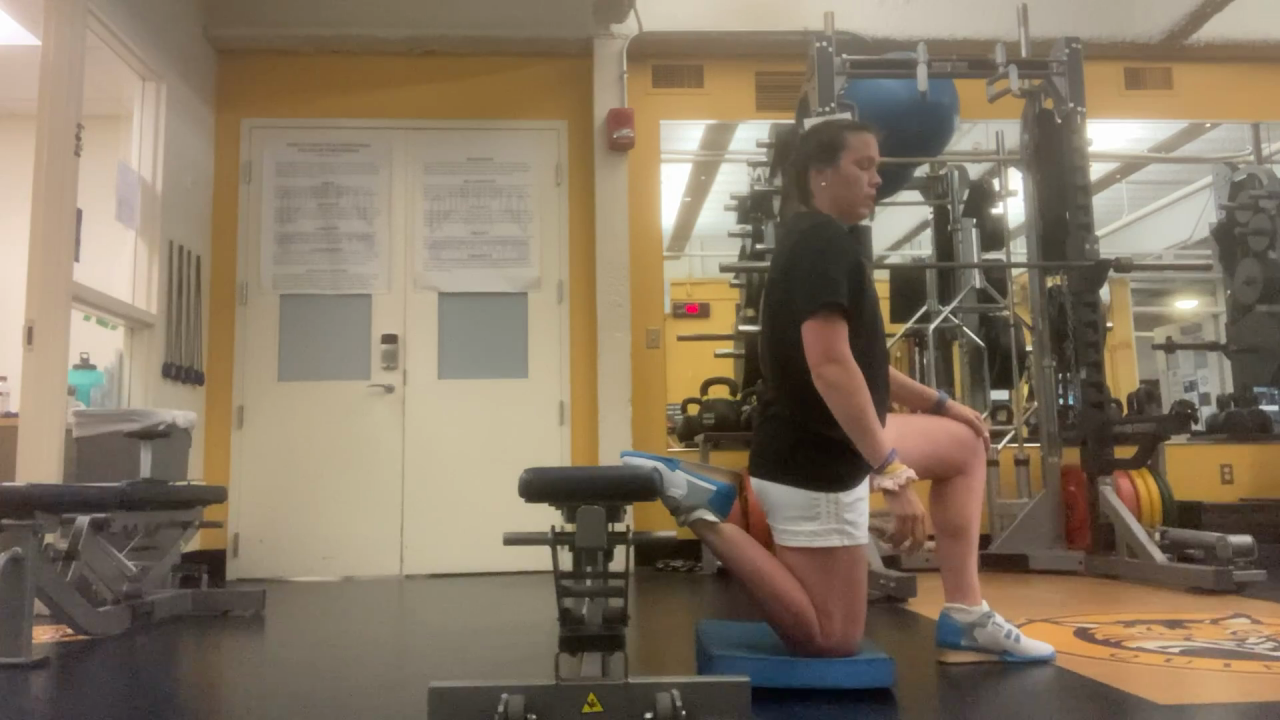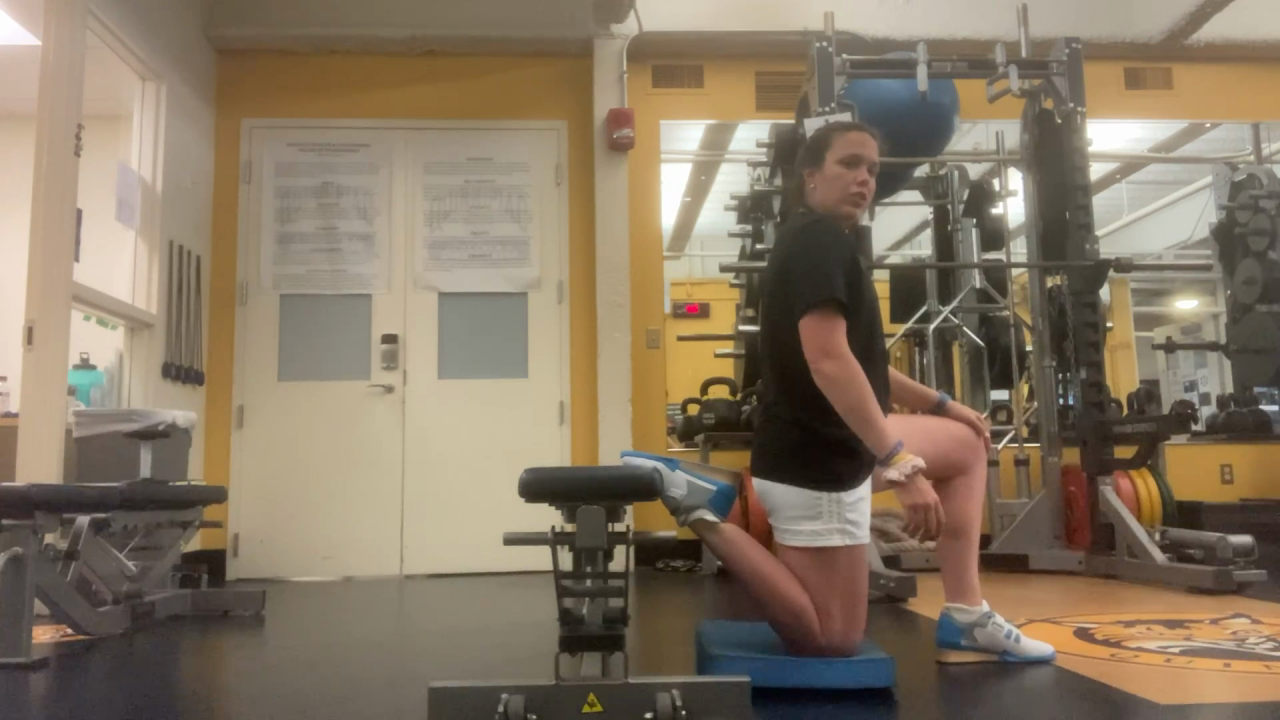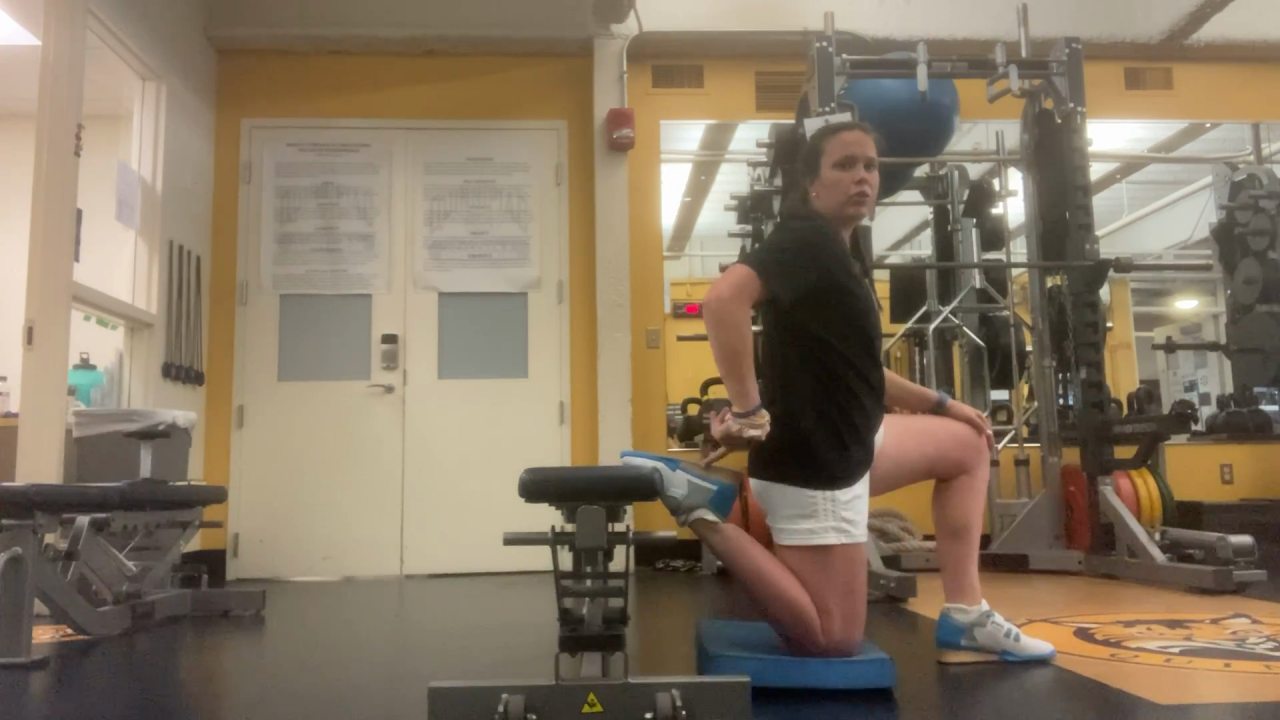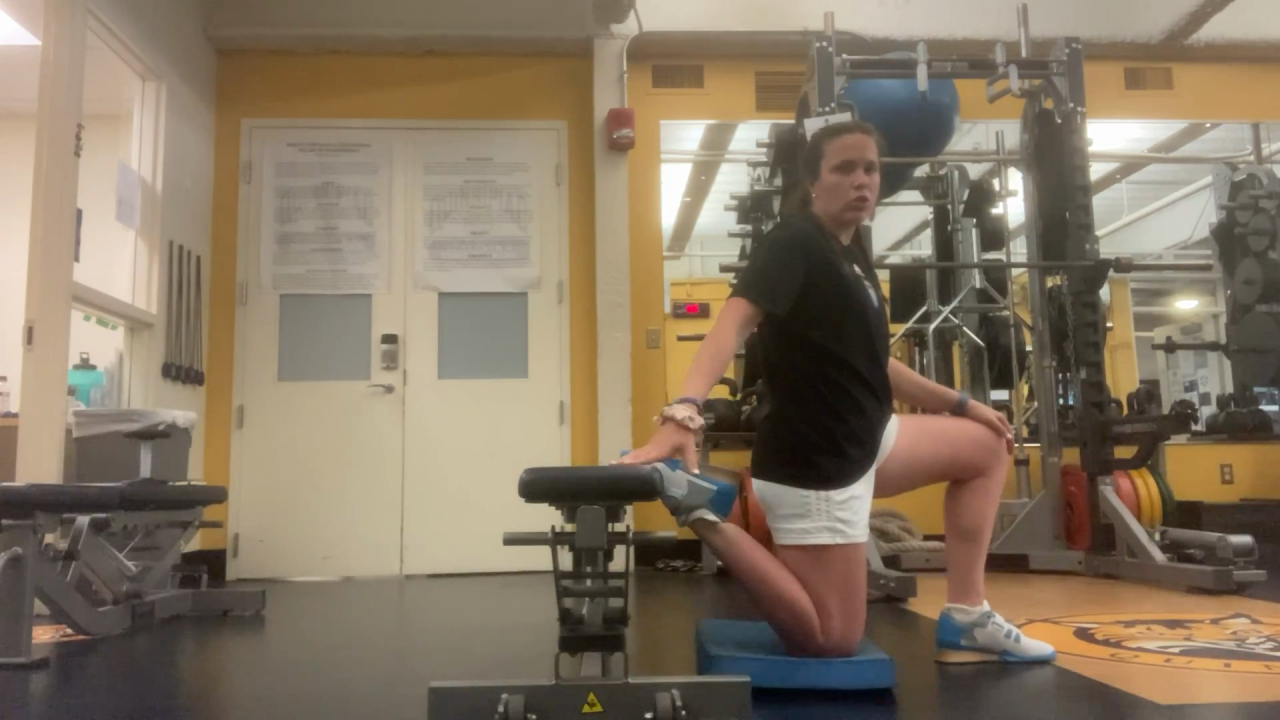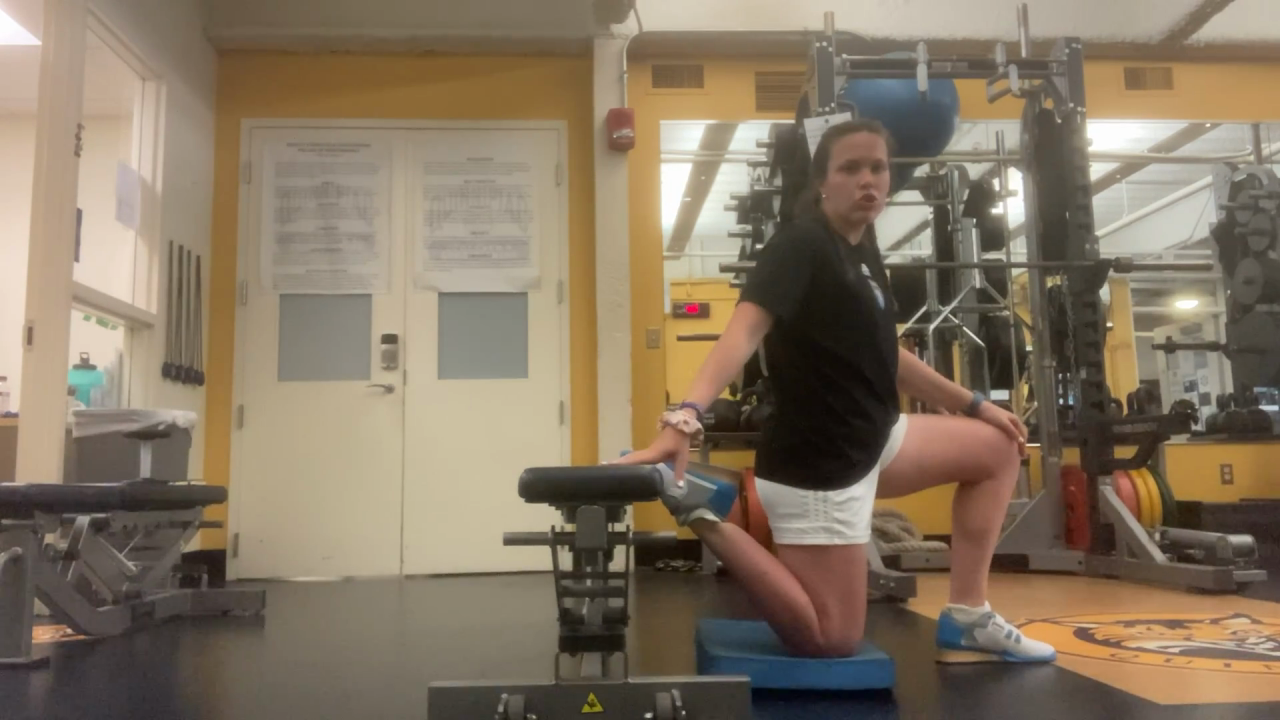
dt=1s
person 1, frame 1
left shoulder: (819, 241)
right shoulder: (823, 242)
left elbow: (859, 359)
right elbow: (830, 367)
left wrist: (939, 404)
right wrist: (894, 476)
left hip: (829, 442)
right hip: (811, 460)
left knee: (964, 443)
right knee: (832, 640)
left ankle: (965, 616)
right ankle: (705, 514)
person 1, frame 2
left shoulder: (820, 241)
right shoulder: (820, 239)
left elbow: (858, 359)
right elbow: (829, 362)
left wrist: (941, 403)
right wrist: (902, 467)
left hip: (832, 442)
right hip: (812, 459)
left knee: (964, 443)
right knee: (833, 639)
left ankle: (965, 617)
right ankle: (705, 513)
person 1, frame 3
left shoulder: (840, 251)
right shoulder: (808, 237)
right elbow: (723, 298)
left wrist: (941, 403)
right wrist: (747, 411)
left hip: (844, 441)
right hip: (807, 458)
left knee: (967, 444)
right knee: (831, 639)
left ankle: (964, 616)
right ankle: (706, 511)
person 1, frame 4
left shoulder: (851, 253)
right shoulder: (795, 244)
right elbow: (733, 324)
left wrist: (960, 404)
right wrist: (684, 411)
left hip: (862, 441)
right hip: (811, 460)
left knee: (986, 447)
right knee: (833, 640)
left ankle: (966, 617)
right ankle: (703, 513)
person 1, frame 5
left shoulder: (862, 249)
right shoulder: (800, 246)
left elbow: (883, 354)
right elbow: (743, 333)
left wrist: (974, 405)
right wrist: (685, 418)
left hip: (870, 440)
right hip: (815, 461)
left knee: (998, 450)
right knee: (832, 642)
left ankle: (968, 617)
right ankle: (704, 515)
